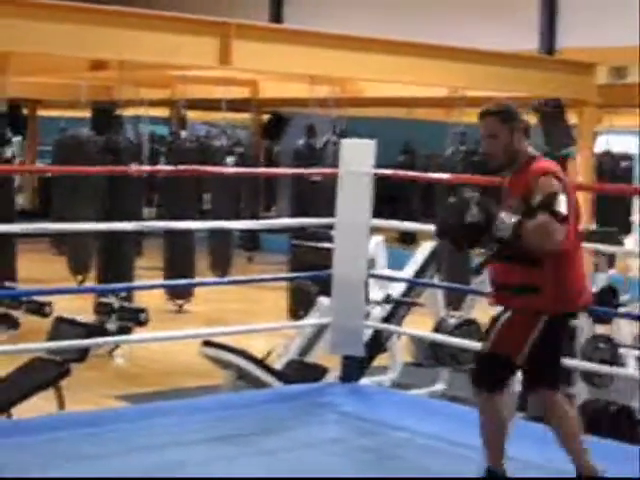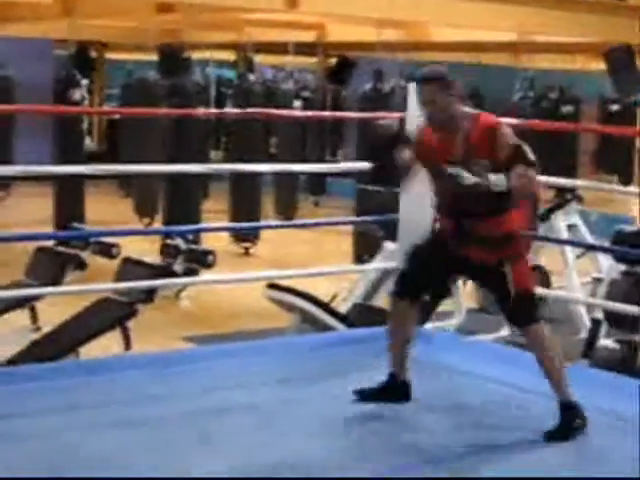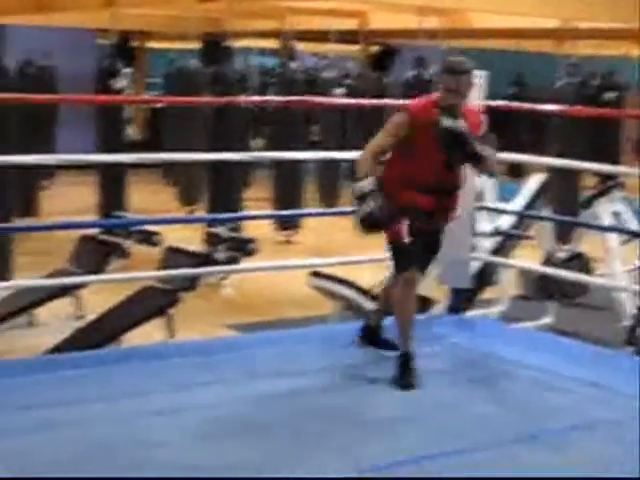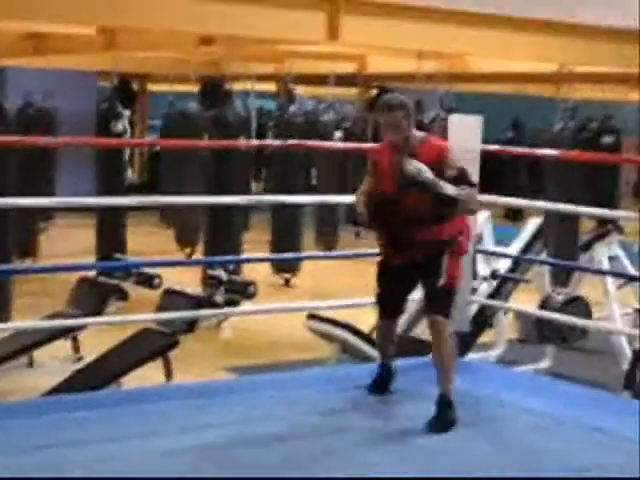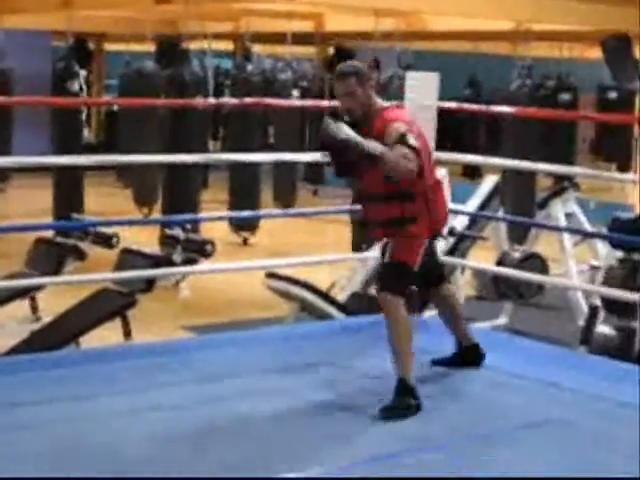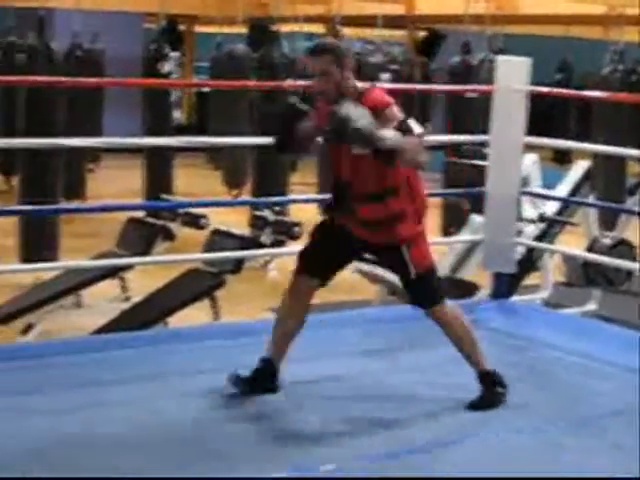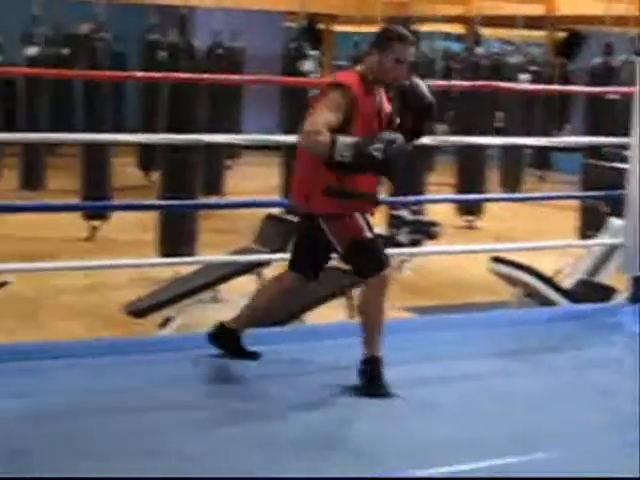
dt=0.5s
person 1, frame 1
left shoulder: (545, 180)
right shoulder: (515, 177)
left elbow: (550, 237)
right elbow: (509, 232)
left wrist: (493, 221)
right wrist: (466, 217)
left hip: (540, 300)
right hip: (530, 296)
left knee: (485, 383)
right knee: (546, 389)
person 1, frame 2
left shoulder: (493, 132)
right shoulder: (428, 136)
left elbow: (527, 183)
left wrist: (482, 185)
right wrist: (392, 155)
left hip: (497, 242)
right hip: (454, 234)
left knee: (527, 322)
right knee: (403, 296)
left ankle: (569, 407)
right ankle: (398, 383)
person 1, frame 3
left shoulder: (474, 120)
right shoulder: (414, 116)
left elbow: (490, 165)
right elbow: (370, 154)
left wrist: (470, 147)
right wrist: (367, 195)
left hip: (436, 213)
right hip: (402, 207)
left knee: (406, 274)
right knee: (408, 271)
left ankle: (371, 327)
right ankle: (405, 358)
person 1, frame 4
left shoulder: (439, 153)
right shoulder: (379, 156)
left elbow: (470, 201)
right elbow: (364, 196)
left wrist: (432, 184)
right wrist: (370, 211)
left hip: (441, 247)
right hip: (398, 247)
left knee: (437, 317)
right knee: (387, 313)
left ankle: (446, 400)
right ankle: (385, 369)
person 1, frame 5
left shoulder: (392, 124)
right shoulder: (368, 125)
left elbow: (405, 166)
right elbow: (360, 173)
left wrist: (353, 141)
right wrist: (342, 149)
left hip: (414, 225)
right hip: (395, 223)
left knee: (390, 298)
right knee: (432, 286)
left ankle: (407, 390)
right ankle: (468, 348)
person 1, frame 6
left shoulder: (381, 108)
right shoulder: (329, 107)
left elbow: (415, 155)
right elbow: (307, 132)
left wrist: (372, 133)
right wrist: (292, 131)
left hip: (392, 222)
right hip: (347, 215)
left knee: (433, 304)
right knee: (302, 281)
left ankle: (490, 379)
right ankle: (268, 371)
person 1, frame 7
left shoulder: (376, 94)
right shoulder: (345, 92)
left elbow: (389, 153)
right elbow: (311, 139)
right wrist: (365, 149)
left hip: (330, 197)
right hip: (328, 198)
left knee: (298, 275)
right knee: (377, 274)
left ankle: (228, 331)
right ankle: (371, 365)
